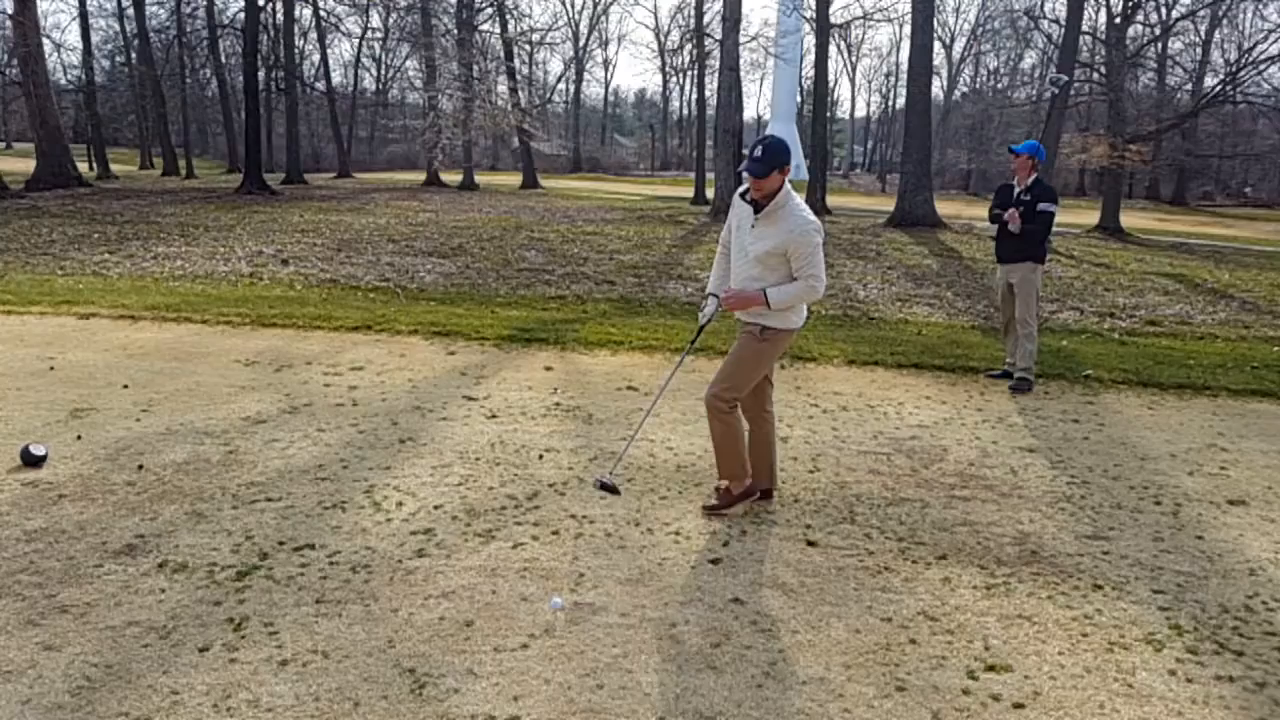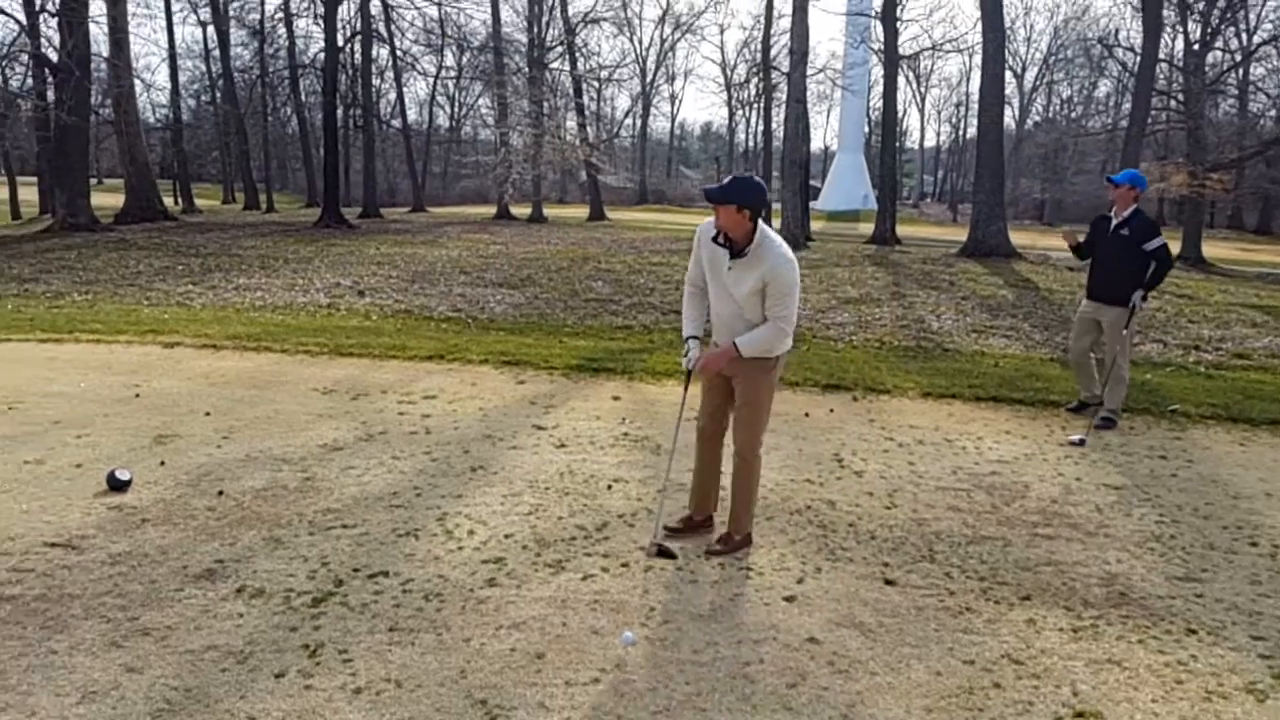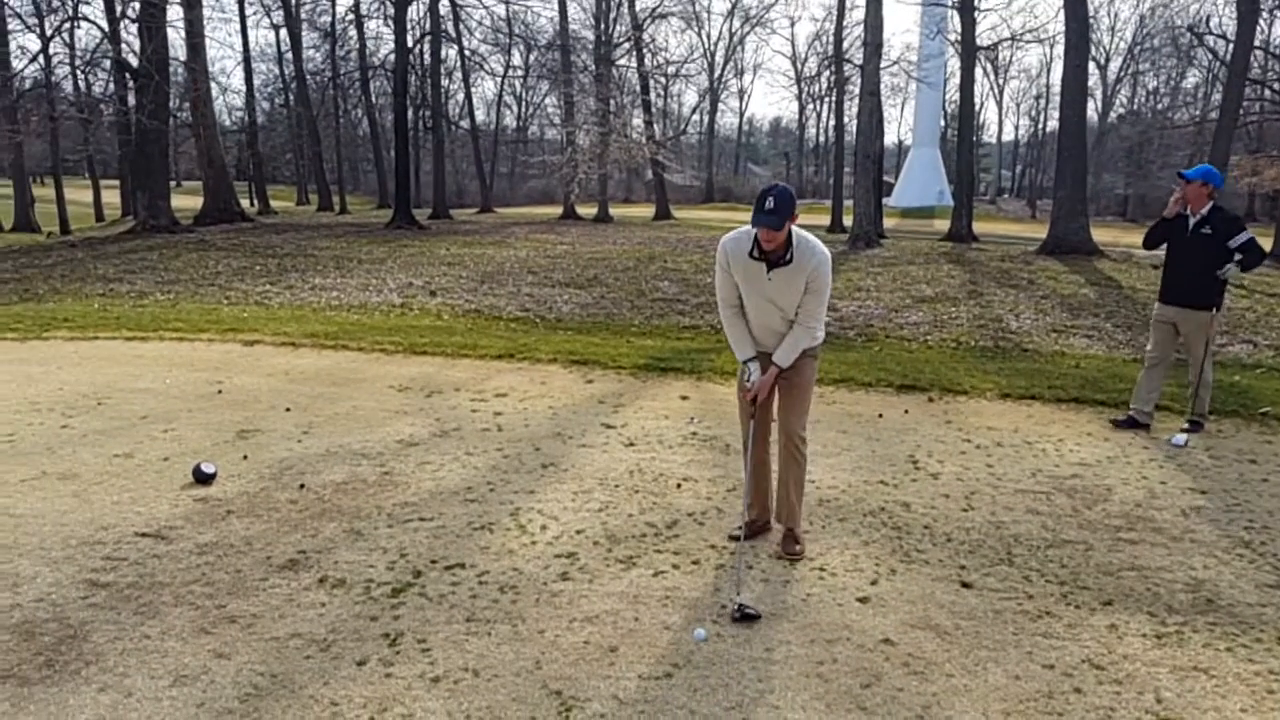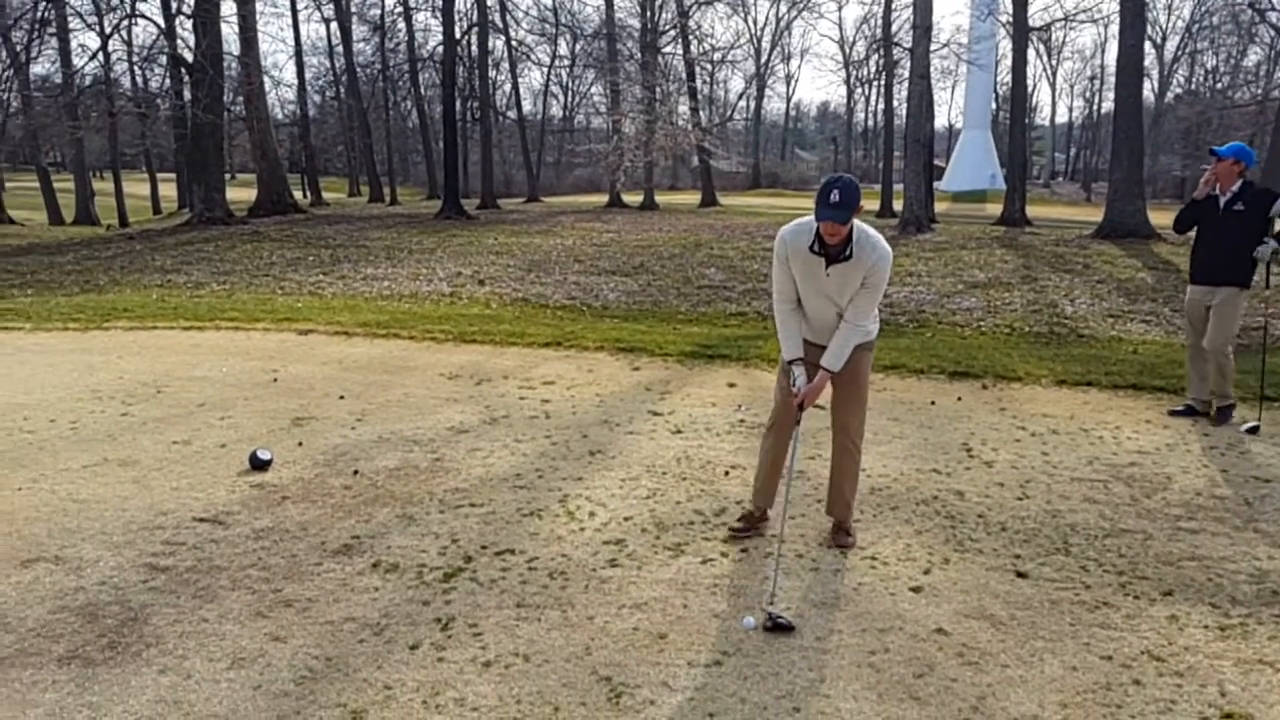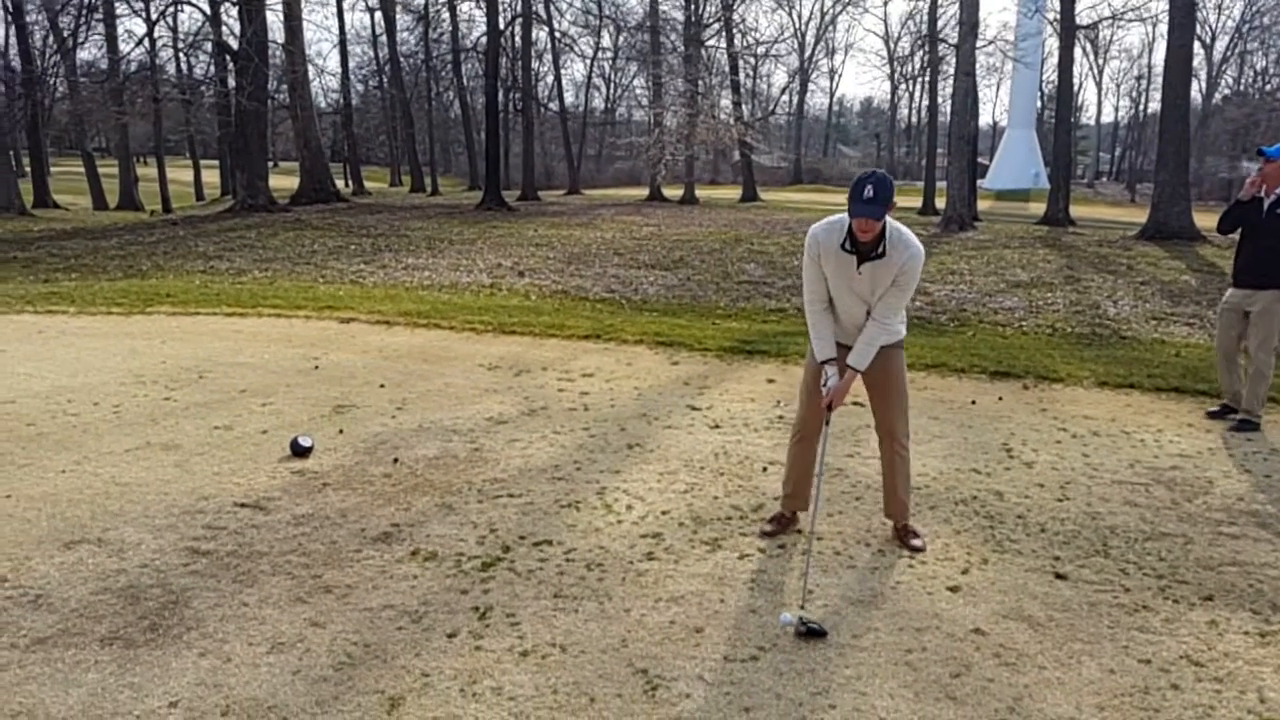
dt=0.7s
person 1, frame 1
left shoulder: (800, 225)
right shoulder: (742, 198)
left elbow: (813, 286)
right elbow: (727, 248)
left wrist: (759, 297)
right wrist: (714, 292)
left hip: (772, 328)
right hip: (748, 321)
left knee: (719, 398)
right knee: (755, 401)
left ankle: (736, 484)
right ankle: (761, 481)
person 1, frame 2
left shoulder: (778, 261)
right shoulder: (707, 234)
left elbow: (780, 327)
right elbow: (695, 287)
left wrist: (730, 350)
right wrist: (693, 337)
left hip: (760, 360)
right hip: (721, 351)
left knee: (745, 445)
right knee: (708, 430)
left ankle: (739, 530)
right ankle: (700, 512)
person 1, frame 3
left shoulder: (816, 257)
right shoulder: (730, 247)
left elbow: (808, 324)
right elbow: (729, 308)
left wrist: (774, 372)
right wrist: (749, 362)
left hip: (798, 353)
right hip: (753, 350)
left knee: (791, 435)
right knee: (753, 435)
left ankle: (790, 525)
right ankle: (759, 514)
person 1, frame 4
left shoulder: (877, 253)
right shoulder: (789, 239)
left elbow: (854, 321)
right elbow: (785, 305)
left wrist: (822, 377)
right wrist: (795, 364)
left hip: (853, 345)
right hip: (803, 339)
left knee: (847, 432)
right knee: (780, 420)
left ankle: (842, 517)
right ankle: (759, 509)
person 1, frame 5
left shoulder: (909, 251)
right shoulder: (820, 237)
left elbow: (883, 320)
right elbow: (816, 305)
left wrist: (849, 376)
right wrist: (828, 364)
left hip: (883, 345)
right hip: (830, 341)
left knee: (894, 433)
right knee: (805, 427)
left ankle: (900, 520)
right ankle: (790, 509)
person 2, frame 1
left shoulder: (1044, 192)
right shoulder: (1004, 190)
left elbow: (1043, 228)
right elbow: (993, 214)
left wrist: (1020, 227)
right wrist: (1006, 216)
left hip: (1028, 264)
right hip: (1004, 263)
left knee: (1025, 320)
right knee: (1008, 319)
left ankle: (1025, 374)
right ankle: (1012, 366)
person 2, frame 2
left shoulder: (1145, 226)
right shoulder: (1101, 222)
left elbow: (1164, 261)
right elbow: (1086, 253)
left wrist: (1143, 290)
right wrist: (1075, 244)
left hip: (1121, 305)
right hip: (1092, 300)
left knee: (1116, 359)
right knee: (1078, 348)
left ankle: (1110, 412)
right ankle: (1092, 397)
person 2, frame 3
left shoulder: (1225, 222)
right shoulder: (1177, 218)
left elbow: (1257, 252)
right elbow: (1149, 243)
left wrist: (1238, 266)
right wrist: (1167, 215)
left hip: (1200, 308)
right hip: (1166, 304)
left knee: (1200, 365)
right knee: (1154, 359)
left ankle: (1197, 416)
right ankle: (1140, 414)
person 2, frame 4
right shoulder: (1208, 198)
right elbow: (1179, 227)
right wrist: (1198, 195)
left hip: (1231, 287)
right hip: (1198, 285)
left knee: (1216, 345)
right knee: (1195, 345)
left ankle: (1225, 400)
right ankle: (1199, 401)
person 2, frame 5
right shoulder: (1253, 200)
right elbow: (1224, 227)
right wrist: (1244, 197)
right hip: (1239, 286)
right knee: (1225, 346)
left ankle: (1251, 413)
right ankle: (1234, 400)
